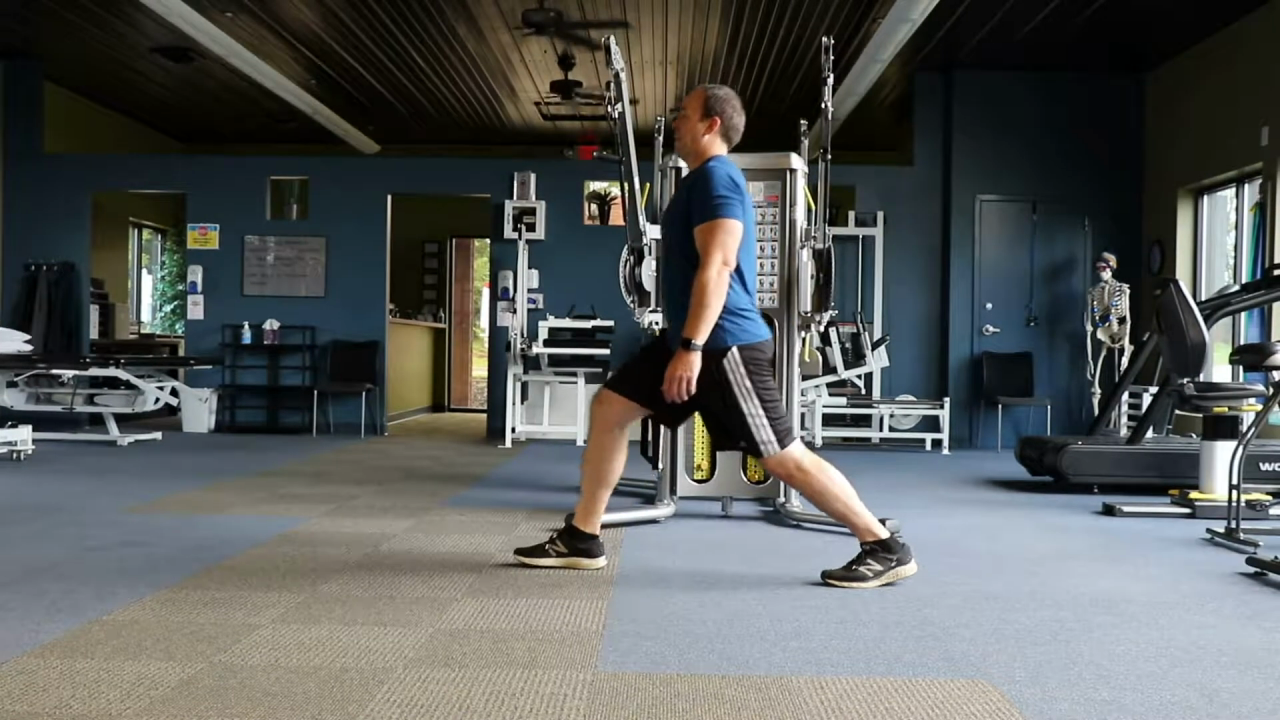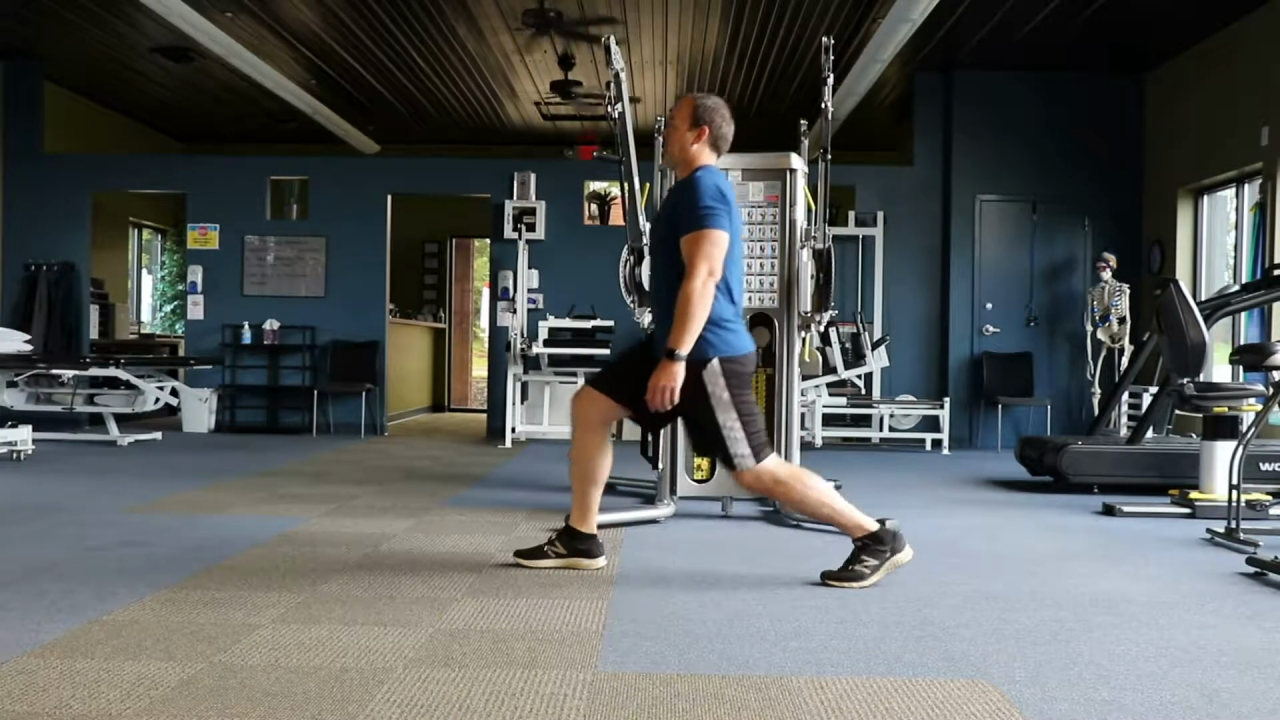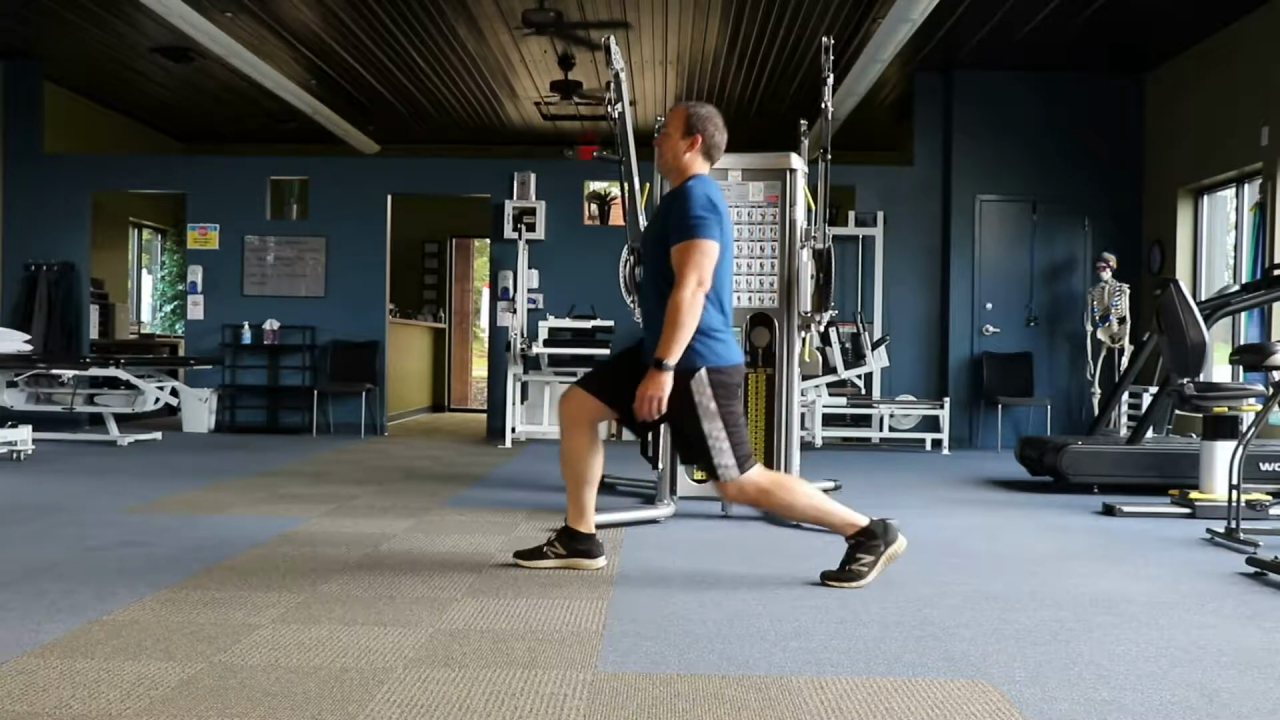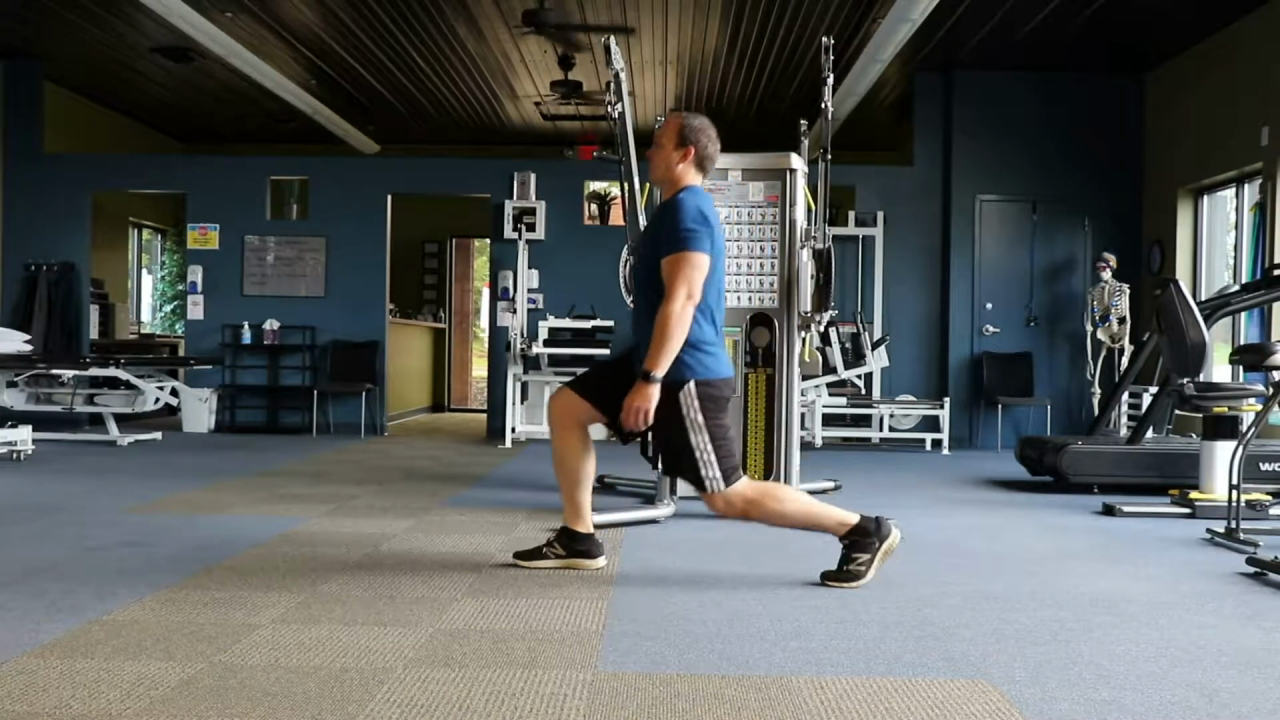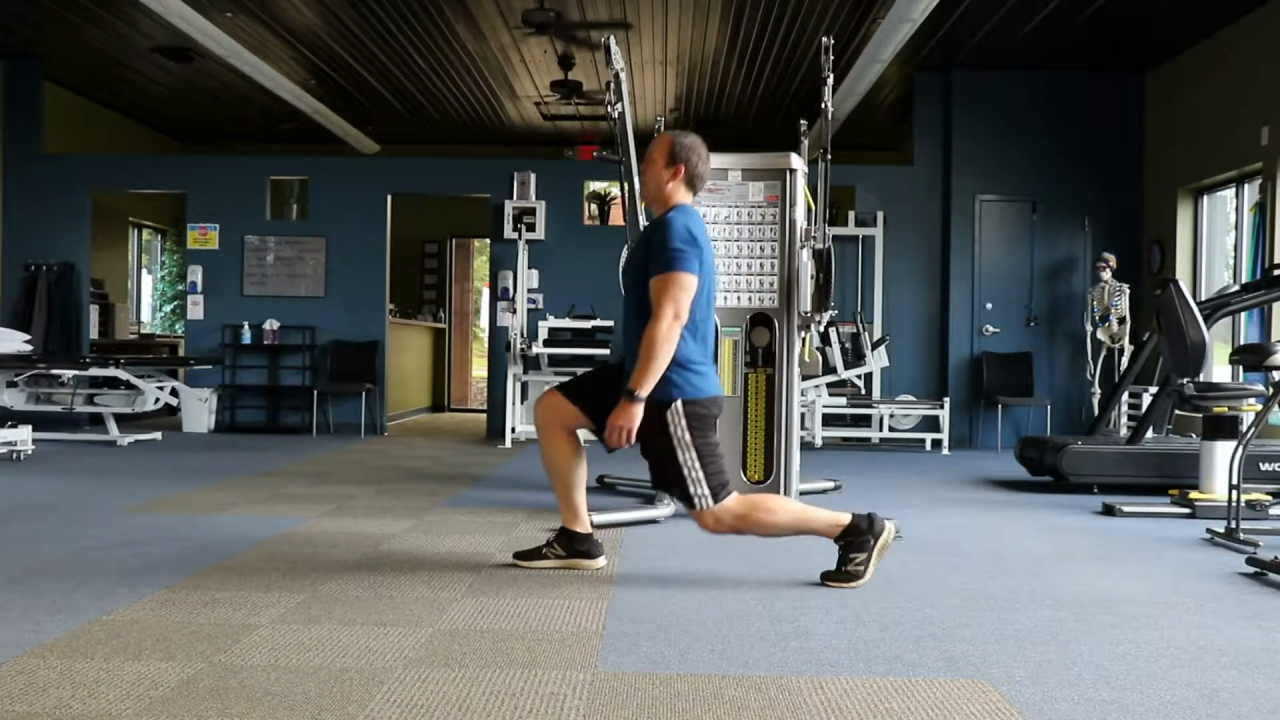
dt=0.1s
person 1, frame 1
left shoulder: (715, 176)
right shoulder: (704, 180)
left elbow: (717, 267)
left wrist: (690, 349)
left hip: (726, 345)
right hip: (697, 340)
left knee: (777, 455)
right knee: (607, 409)
left ankle: (885, 547)
right ankle: (581, 539)
person 1, frame 2
left shoulder: (703, 186)
right shoulder: (693, 188)
left elbow: (702, 276)
left wrist: (675, 357)
left hip: (710, 354)
right hip: (685, 347)
left knee: (757, 471)
right knee: (589, 407)
left ankle: (877, 538)
right ankle: (580, 538)
person 1, frame 3
left shoulder: (694, 194)
right shoulder: (687, 198)
left elbow: (693, 286)
left wrist: (662, 368)
left hip: (698, 363)
right hip: (673, 354)
left knee: (739, 482)
right knee: (575, 407)
left ankle: (869, 533)
right ankle: (579, 539)
person 1, frame 4
left shoulder: (685, 207)
right shoulder: (681, 209)
left elbow: (682, 299)
left wrist: (649, 380)
left hip: (688, 374)
right hip: (665, 363)
left knee: (728, 497)
right knee: (564, 408)
left ankle: (862, 531)
right ankle: (578, 538)
person 1, frame 5
left shoulder: (674, 226)
right shoulder: (673, 226)
left elbow: (670, 317)
left wrist: (634, 397)
left hip: (676, 391)
right hip: (655, 380)
left knee: (718, 514)
right knee: (551, 411)
left ankle: (856, 529)
right ankle: (577, 540)
